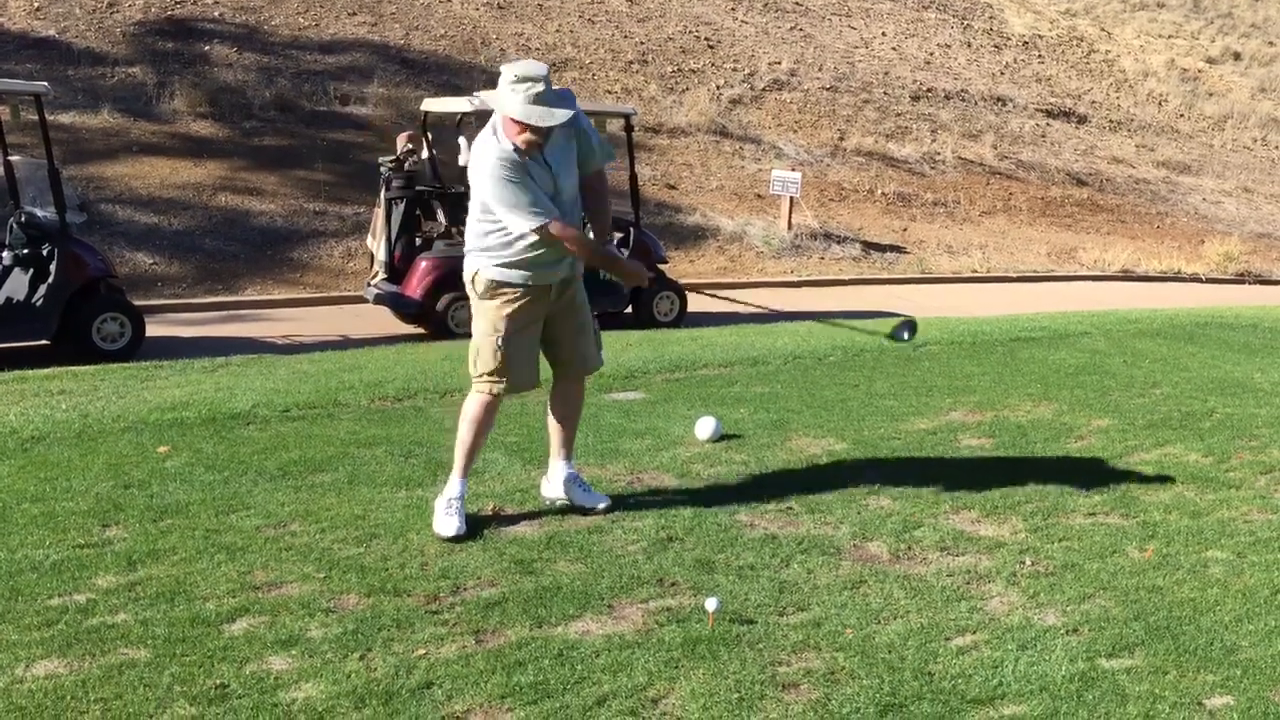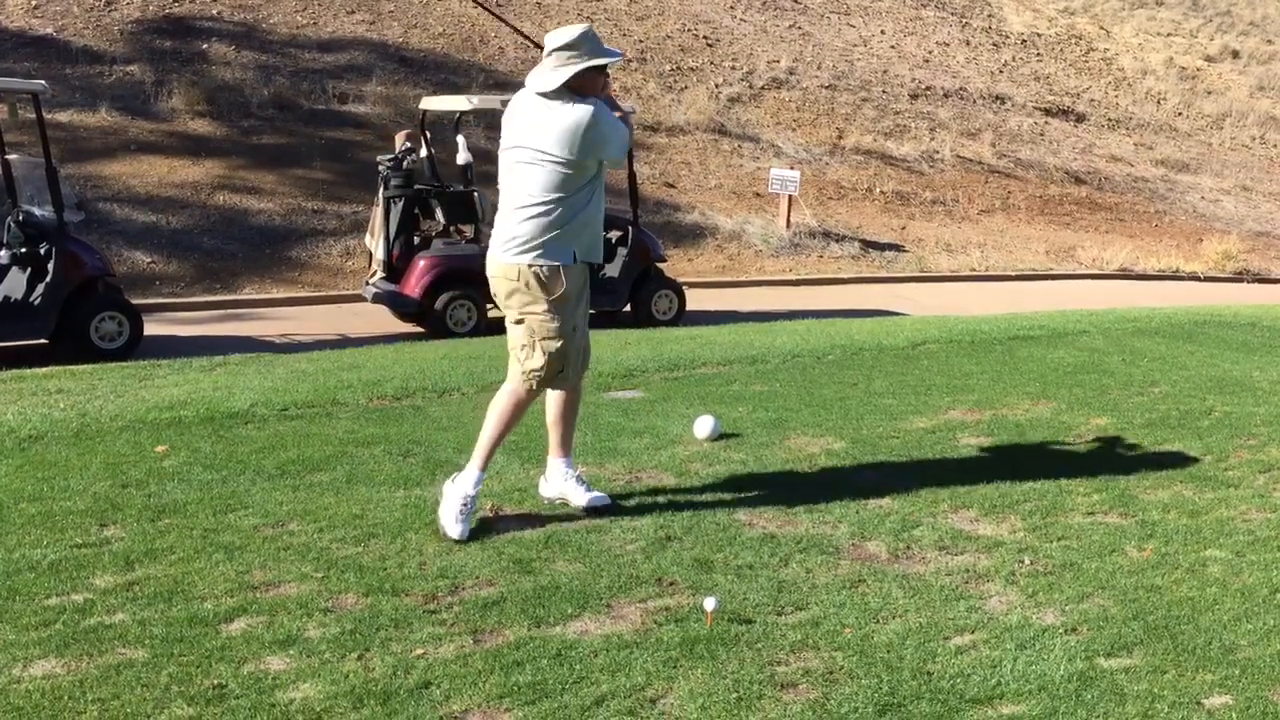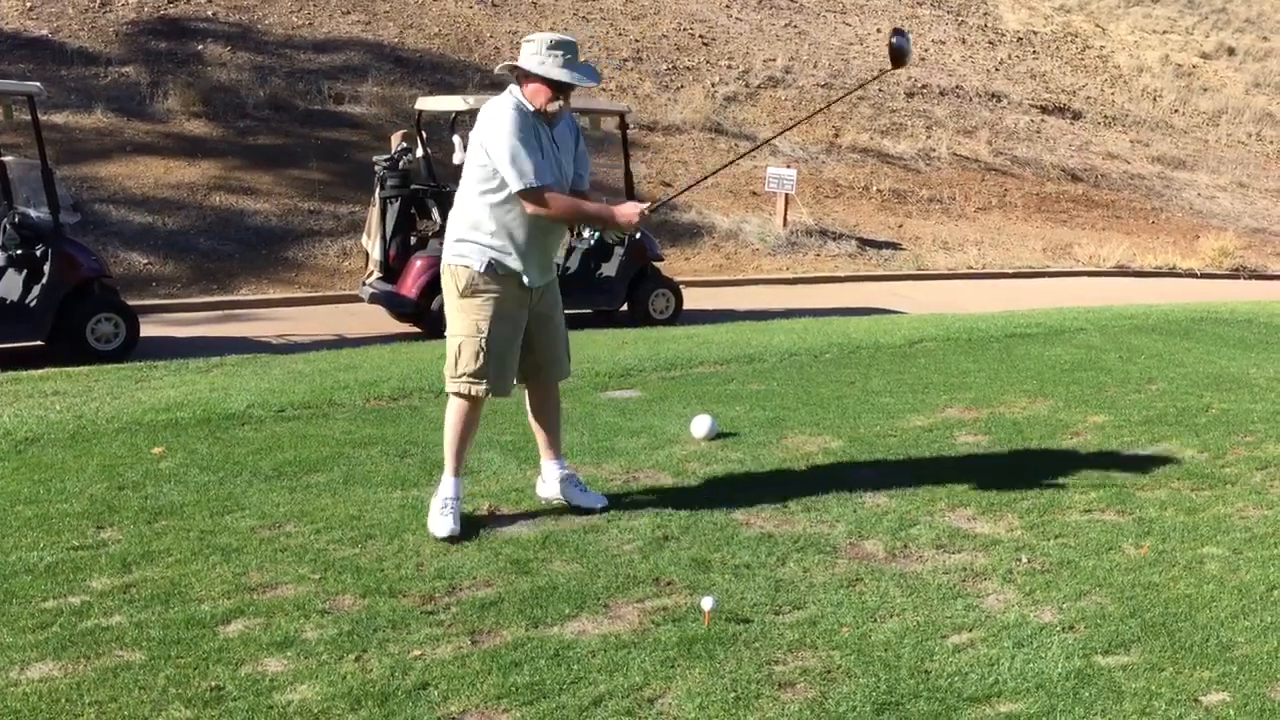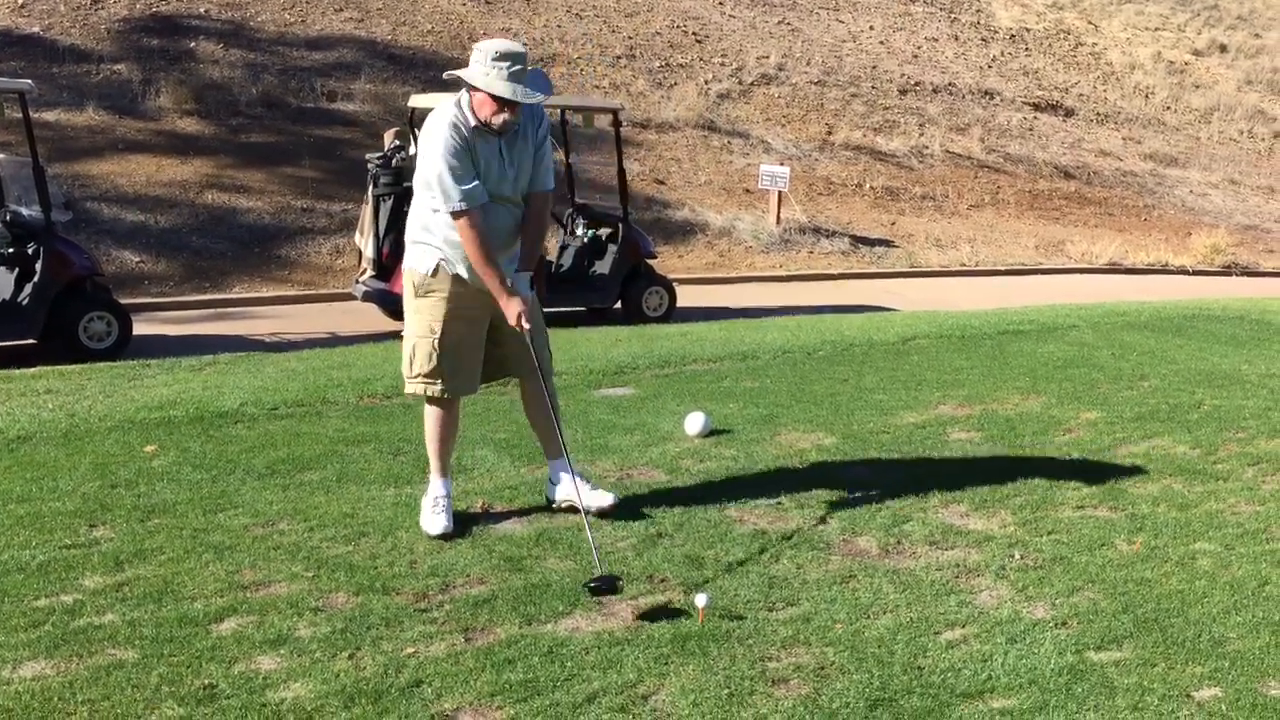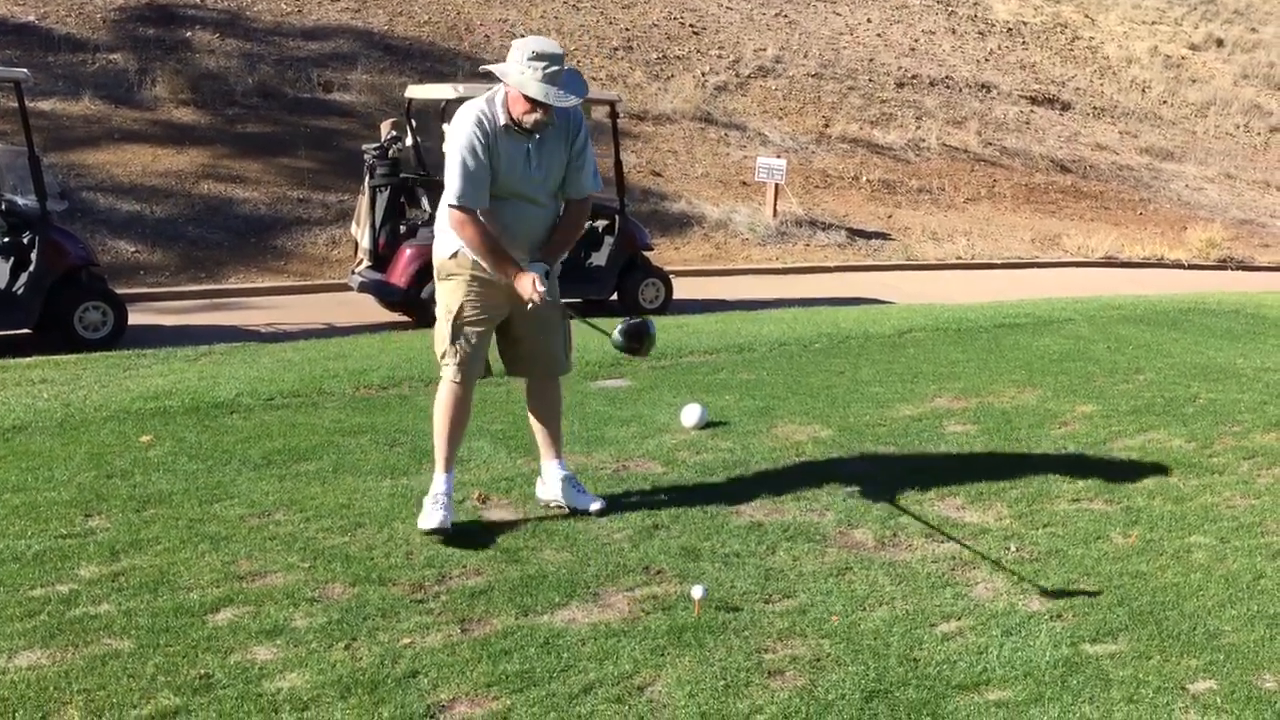
dt=0.5s
person 1, frame 1
left shoulder: (568, 124)
right shoulder: (491, 153)
left elbow: (594, 179)
right elbow: (551, 228)
left wrist: (600, 246)
right wrist: (615, 263)
left hip: (564, 272)
right hip: (502, 278)
left knee: (573, 371)
right knee: (491, 386)
left ankle: (560, 475)
right ankle: (454, 492)
person 1, frame 2
left shoulder: (523, 104)
right shoulder: (587, 119)
right elbow: (622, 136)
right wrist: (608, 99)
left hip: (549, 264)
right hip: (541, 268)
left knee: (569, 370)
right knee: (527, 379)
left ankle: (559, 472)
right ankle: (467, 482)
person 1, frame 3
left shoulder: (562, 121)
right shoulder: (505, 118)
left elbow: (575, 191)
right elbow: (537, 200)
left wrist: (609, 214)
right wrist: (610, 214)
left hip: (536, 270)
right hip: (482, 268)
left knee: (545, 374)
right knee: (473, 382)
left ankle: (554, 474)
right ankle: (448, 490)
person 1, frame 4
left shoulder: (532, 119)
right shoulder: (444, 130)
left elbow: (538, 202)
right elbow: (467, 223)
left wrist: (522, 275)
right wrist: (503, 296)
left hip: (508, 267)
right hip: (445, 270)
left knee: (536, 371)
right knee: (444, 387)
left ankle: (560, 477)
right ankle: (438, 490)
person 1, frame 5
left shoulder: (570, 121)
right shoulder: (473, 123)
left elbow: (578, 204)
right elbow: (462, 217)
left wrist: (541, 265)
right wrist: (514, 274)
left hip: (535, 264)
right hip: (470, 260)
left knee: (545, 369)
right knee: (459, 371)
left ankle: (554, 477)
right ankle: (442, 487)
